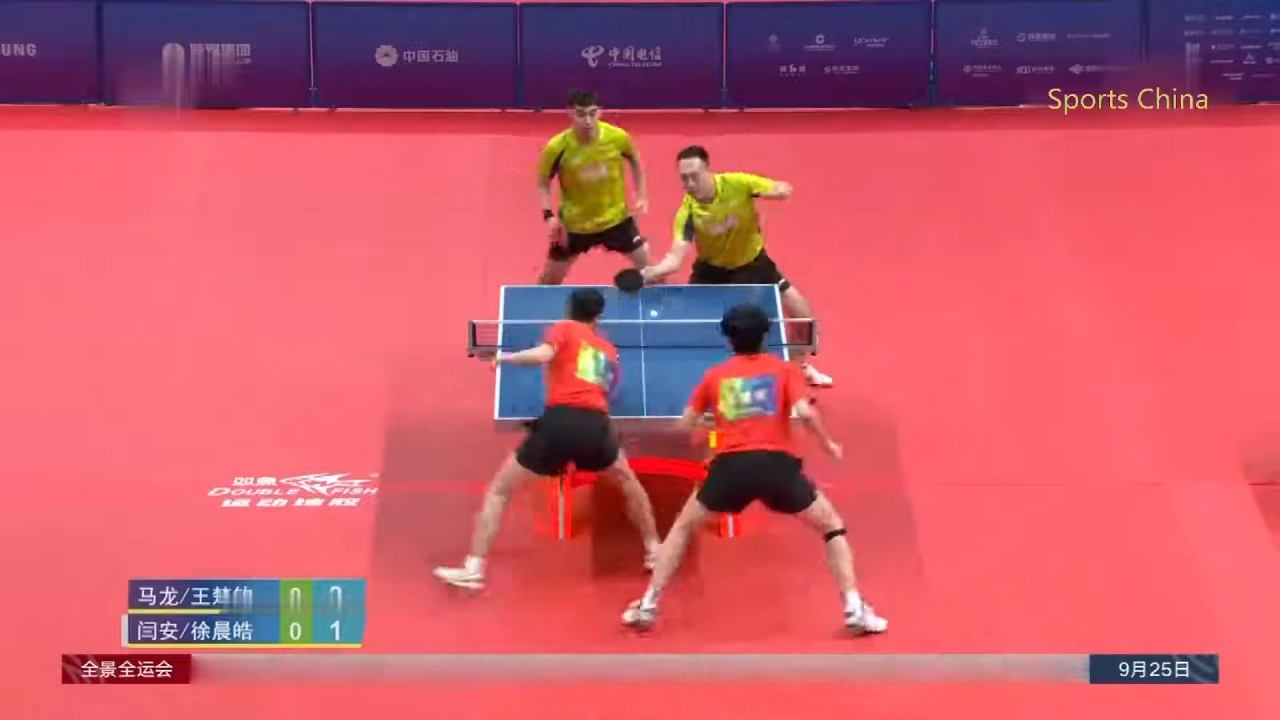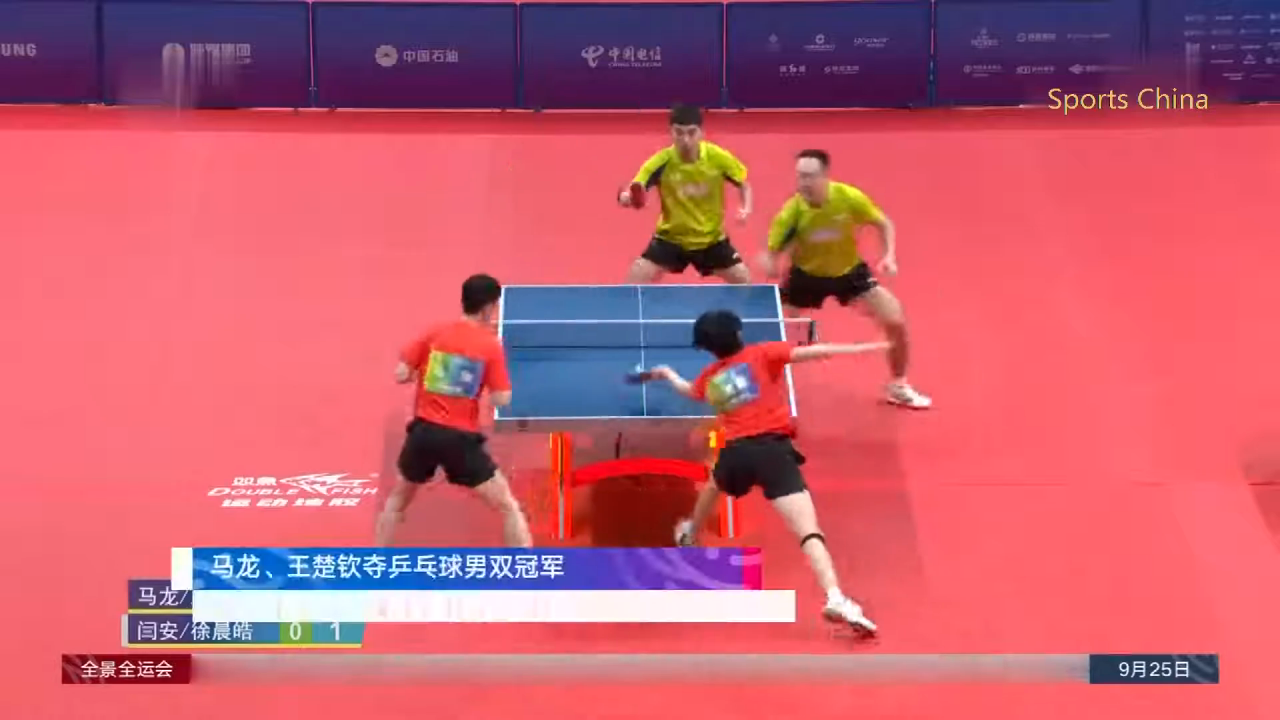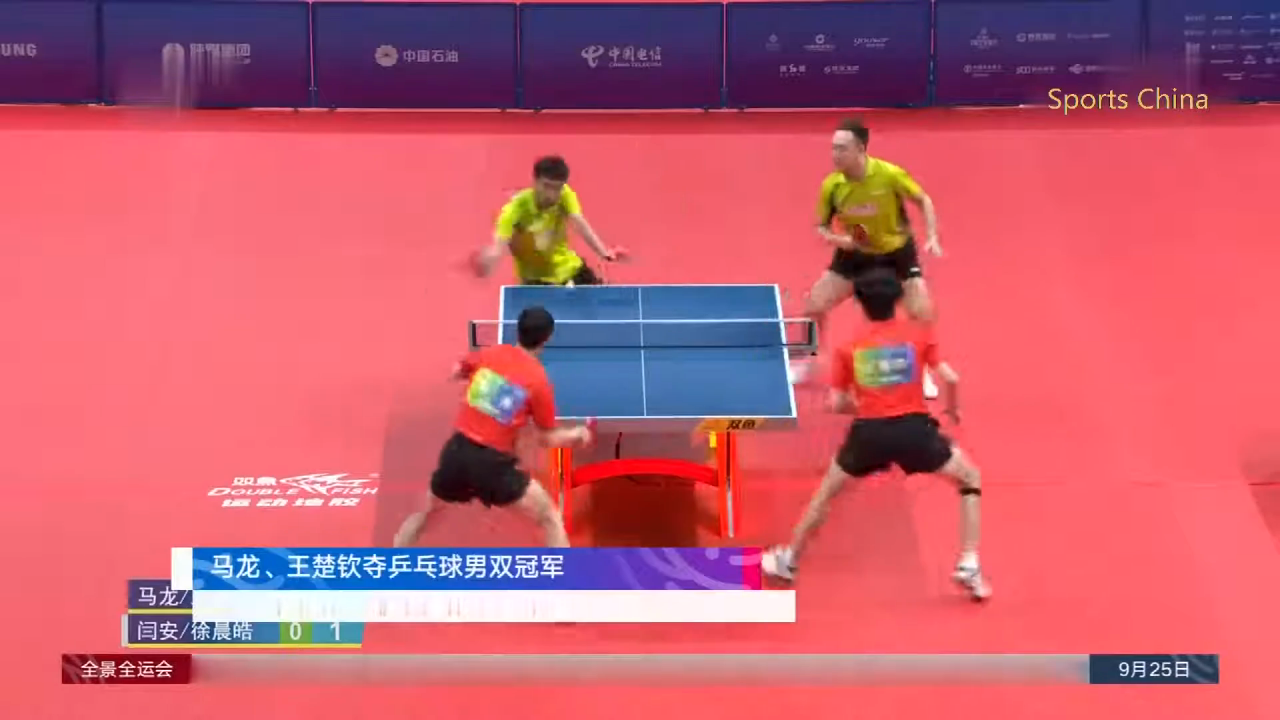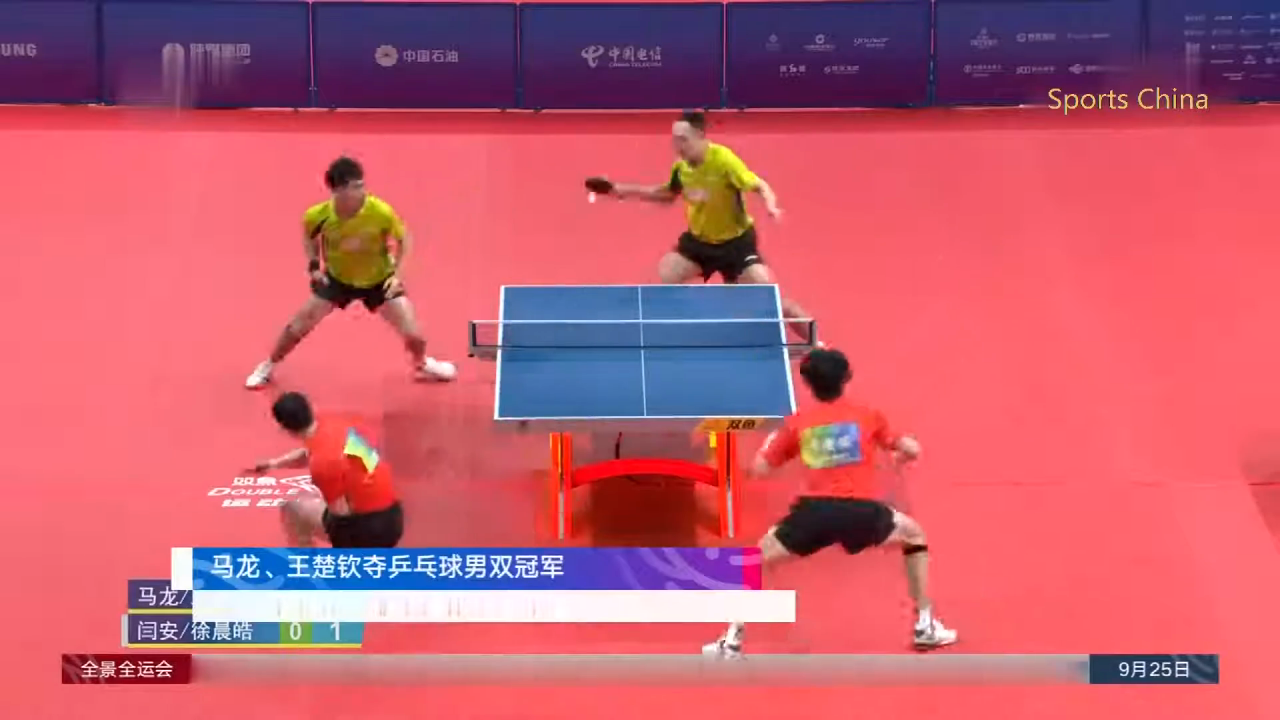
dt=0.7s
person 1, frame 1
left shoulder: (715, 375)
right shoulder: (783, 370)
left elbow: (687, 422)
right elbow: (805, 412)
right wrist: (828, 443)
left hip: (731, 466)
right hip: (776, 465)
left knee: (683, 527)
right knee: (831, 526)
left ankle: (647, 605)
right ankle: (854, 609)
person 1, frame 2
left shoulder: (710, 376)
right shoulder: (763, 353)
left elbow: (691, 391)
right elbow: (805, 353)
left wrist: (668, 375)
right wrist: (858, 348)
left hip: (734, 454)
right hip: (772, 449)
left knee: (714, 483)
right knee: (809, 531)
left ankle: (689, 535)
right ankle: (835, 600)
person 1, frame 3
left shoulder: (846, 347)
right shoulder: (918, 333)
left elbow: (835, 404)
right elbow: (950, 379)
right wrist: (953, 407)
left hip: (869, 431)
right hip: (912, 429)
left knee: (826, 492)
right knee: (970, 479)
left ankle: (787, 559)
right ankle: (968, 567)
person 1, frame 4
left shoulder: (797, 423)
right shoulder: (868, 415)
left elbow: (762, 466)
right elbow: (912, 450)
left wrist: (769, 444)
right wrist: (899, 456)
left hip: (814, 513)
right hip: (862, 511)
left knee: (756, 562)
right knee: (913, 536)
left ankle: (732, 640)
right ankle: (925, 627)
person 2, frame 1
left shoulder: (736, 183)
right shoulder: (687, 212)
left elbow: (782, 188)
right elbow: (676, 257)
left wrist: (778, 192)
right wrist: (656, 271)
left hip: (753, 262)
right hip: (711, 269)
left knee: (801, 313)
left ankle: (802, 367)
person 2, frame 2
left shoulder: (850, 198)
right shoulder: (790, 214)
left elbow: (885, 225)
right elbow: (771, 253)
left wrist: (889, 256)
right wrist: (768, 266)
left hip: (850, 271)
right hip: (807, 277)
left knee: (896, 323)
left ankle: (898, 387)
person 2, frame 3
left shoulder: (890, 174)
right shoulder: (832, 186)
left elbow: (924, 201)
right elbow: (821, 228)
left wrist: (932, 237)
right wrist: (841, 240)
left hip: (897, 252)
right hip: (854, 253)
left knee: (922, 315)
right knee: (815, 308)
left ankle: (921, 373)
right ankle: (808, 363)
person 2, frame 4
left shoulder: (724, 161)
right shoulder: (681, 167)
left elbow: (760, 187)
right elbow: (666, 195)
left wrist: (771, 207)
right wrist: (627, 191)
left hip: (736, 241)
right hip: (699, 240)
left ankle: (812, 340)
person 3, frame 1
left shoulder: (564, 330)
right shoulder: (608, 350)
left elbow: (543, 355)
left wrist: (507, 358)
left hip: (560, 421)
right hip: (595, 426)
left knee: (498, 490)
right knee: (627, 480)
left ankle: (472, 568)
right ankle: (654, 550)
person 3, frame 2
left shoulder: (433, 335)
right shoulder: (492, 347)
left elbow: (401, 375)
right elbow: (501, 400)
right wrist: (503, 382)
left hip: (423, 433)
right hip: (461, 440)
left knee: (399, 498)
right knee: (508, 508)
person 3, frame 3
left shoulder: (489, 354)
right shoulder: (539, 384)
left elbow: (458, 372)
right elbow: (549, 439)
right wrist: (578, 434)
left hip: (459, 450)
right hip: (492, 462)
left knee: (423, 513)
right knee: (550, 518)
person 3, frame 4
left shoulder: (323, 465)
right shoulder: (332, 424)
left elbow: (342, 511)
right wrist: (273, 463)
left hip: (364, 524)
right hip: (392, 517)
left knee: (291, 509)
person 4, frame 1
left shoulder: (618, 137)
right shoulder: (557, 148)
left elbow: (634, 161)
right elbow: (543, 183)
left wrist: (641, 196)
right wrist: (548, 215)
left hip: (616, 218)
right hip: (573, 223)
right knee: (550, 280)
person 4, frame 2
left shoulder: (719, 157)
right shoulder: (661, 162)
left elbow: (743, 185)
right elbow: (634, 192)
left wrist: (746, 208)
right wrist: (624, 196)
left hip: (712, 240)
right hip: (669, 238)
person 4, frame 3
left shoulder: (564, 195)
right shoulder: (516, 209)
left elbow: (580, 224)
right elbow: (495, 249)
left wrist: (607, 254)
right wrist: (485, 260)
left hip: (572, 269)
right hip: (538, 280)
person 4, frame 4
left shoulder: (381, 212)
right shoulder: (318, 216)
left elbow: (402, 241)
right elbow: (309, 236)
left wrist: (396, 275)
right wrist: (314, 266)
left hip: (380, 278)
right hip: (339, 279)
left knee: (413, 335)
right knee: (298, 327)
left ankle: (421, 363)
right ankle: (270, 365)
